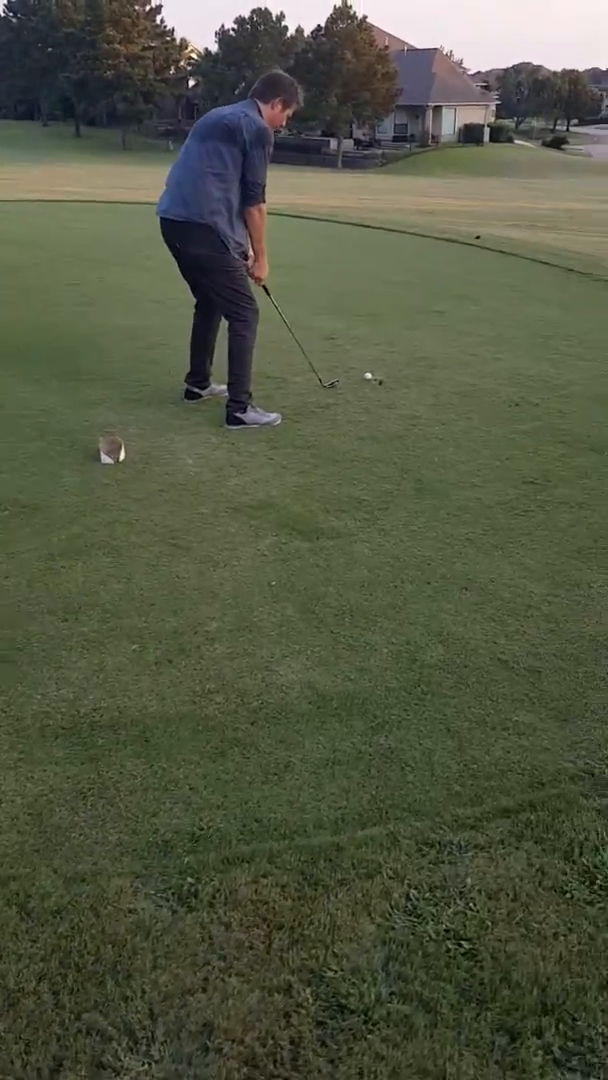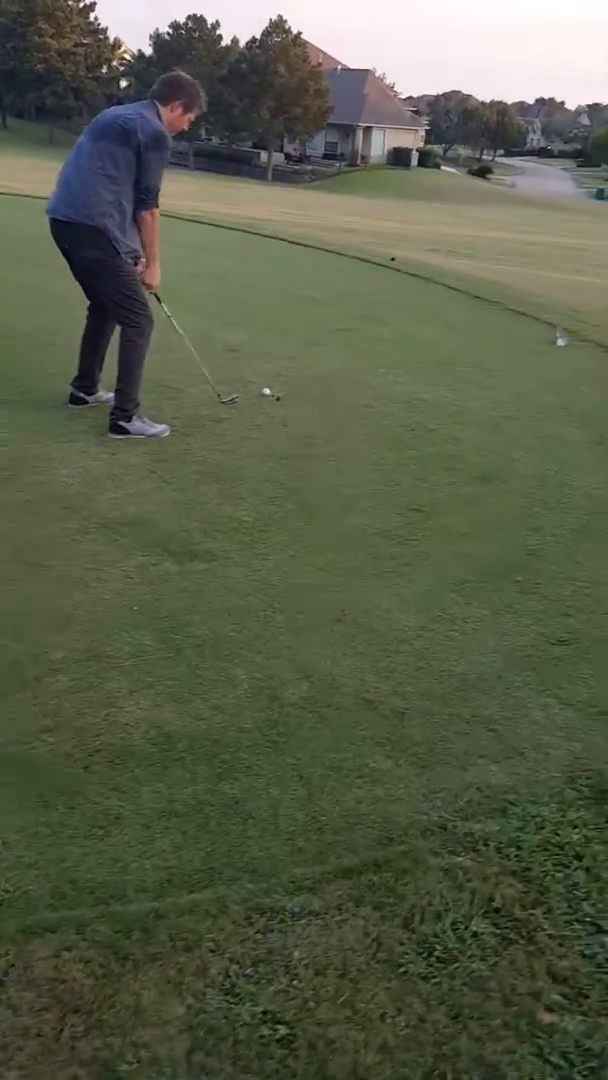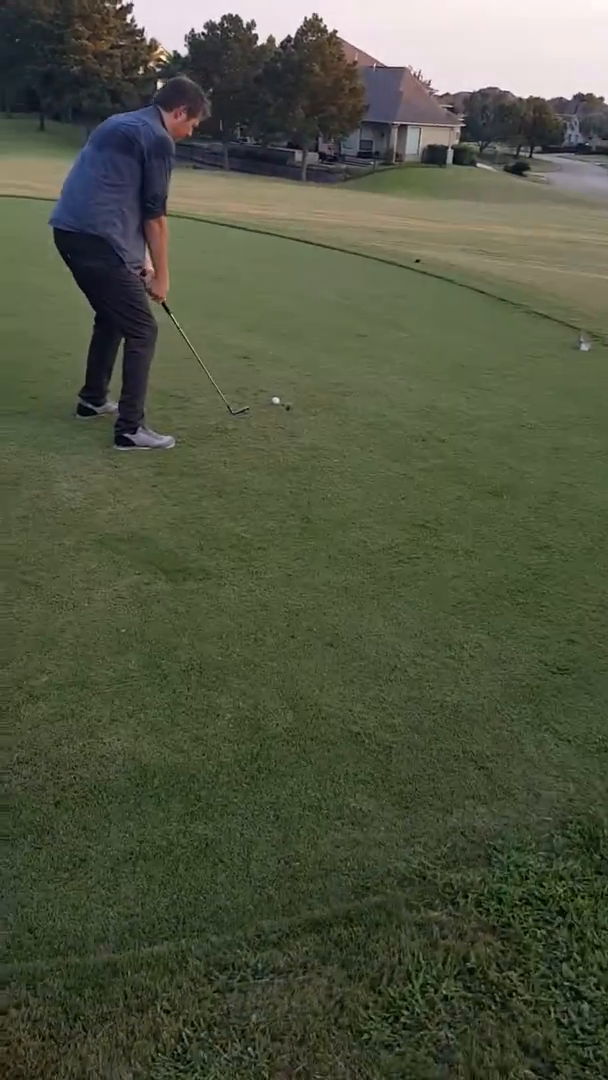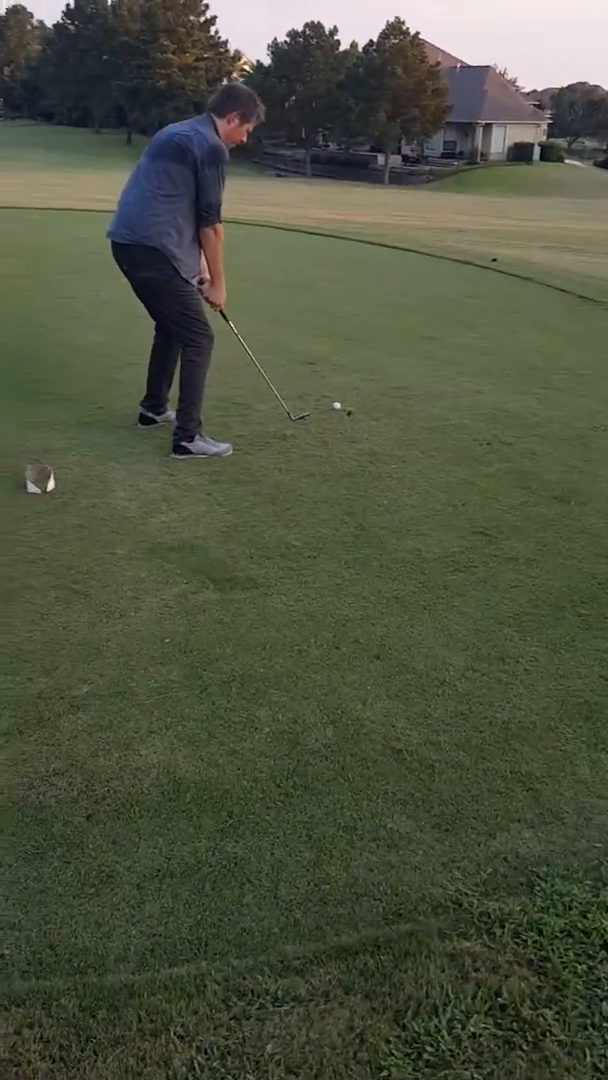
dt=0.3s
person 1, frame 1
left shoulder: (219, 116)
right shoulder: (257, 129)
right elbow: (253, 201)
left wrist: (240, 247)
right wrist: (261, 257)
left hip: (174, 220)
right hip: (202, 226)
left knee: (209, 303)
right knee: (244, 314)
left ankle: (197, 383)
right ankle: (239, 408)
person 1, frame 2
left shoulder: (117, 115)
right shoulder: (155, 133)
right elbow: (146, 205)
left wrist: (133, 251)
right wrist: (152, 264)
left hip: (65, 219)
right hip: (93, 228)
left knee: (103, 306)
right knee: (137, 320)
left ankle: (84, 388)
right ankle: (125, 416)
person 1, frame 3
left shoulder: (123, 123)
right shoulder: (159, 139)
right elbow: (154, 214)
left wrist: (140, 259)
right wrist: (161, 275)
left hip: (70, 230)
right hip: (96, 237)
left knee: (111, 317)
right knee: (142, 330)
left ankle: (92, 399)
right ankle: (130, 428)
person 1, frame 4
left shoulder: (177, 133)
right shoulder: (212, 147)
right elbow: (209, 222)
left wrist: (198, 267)
right wrist: (218, 282)
left hip: (128, 242)
right hip: (152, 249)
left knee: (171, 327)
right knee: (198, 339)
left ankle: (154, 407)
right ankle: (188, 436)
